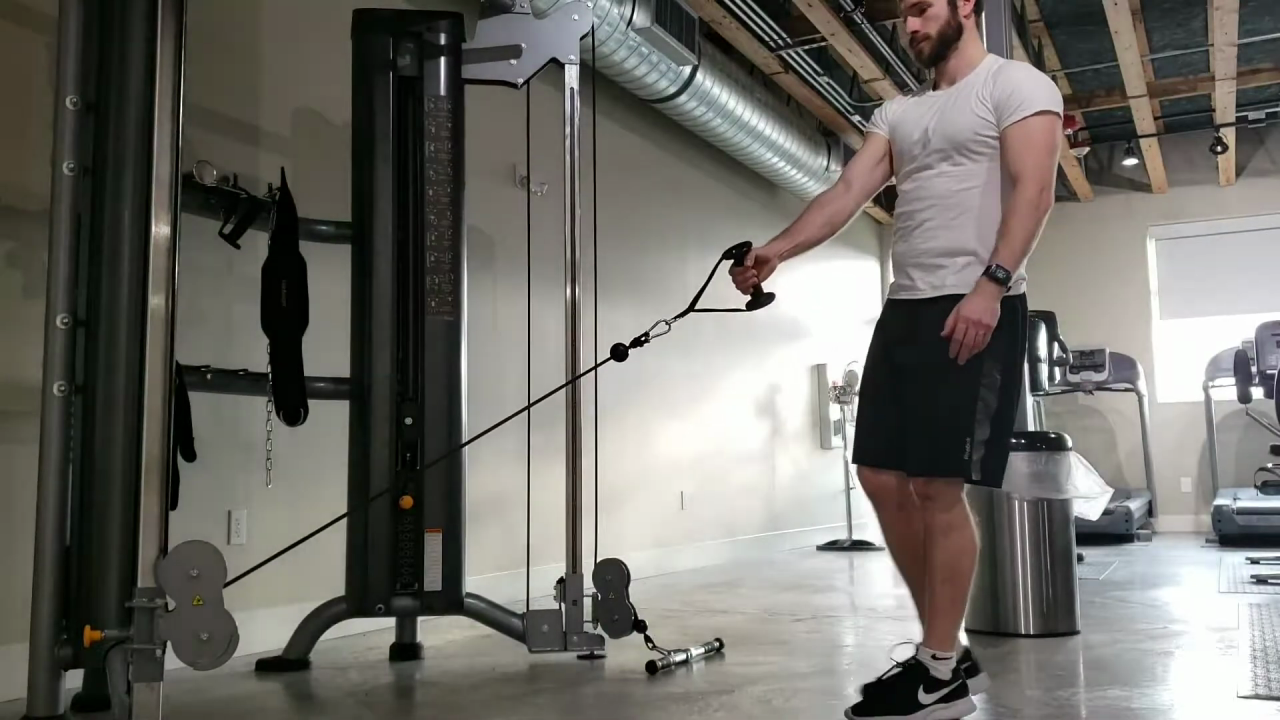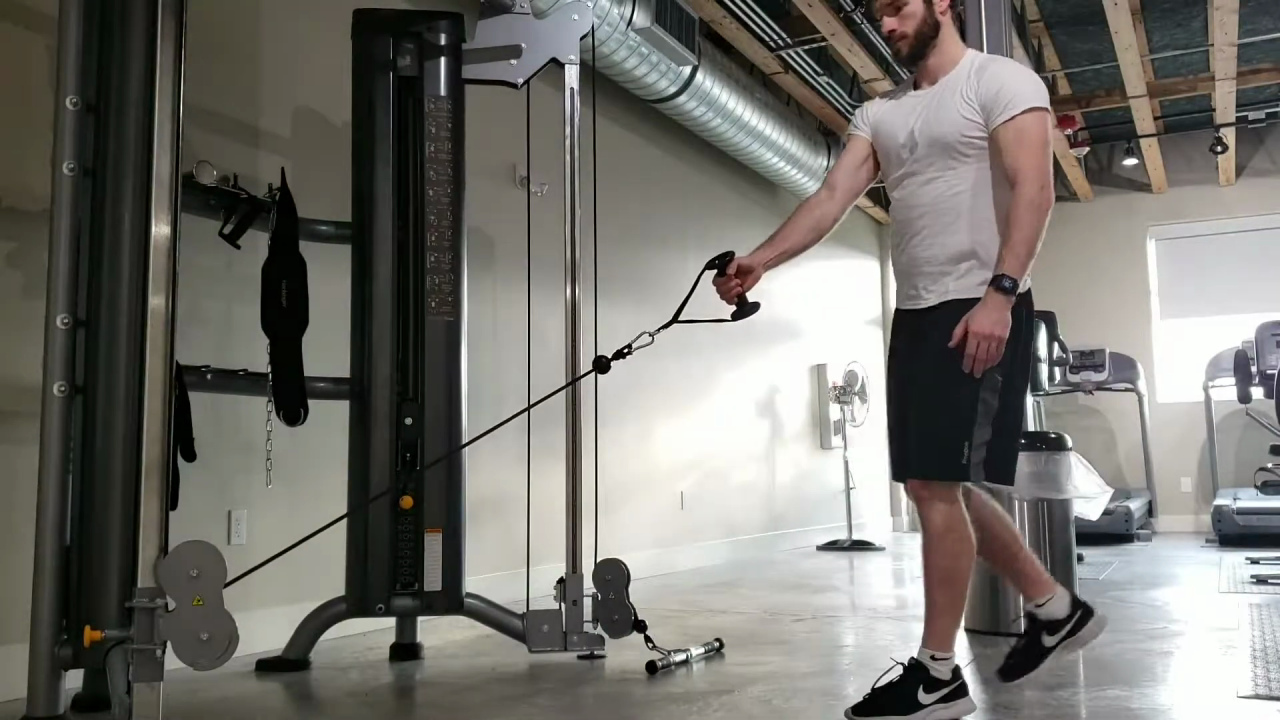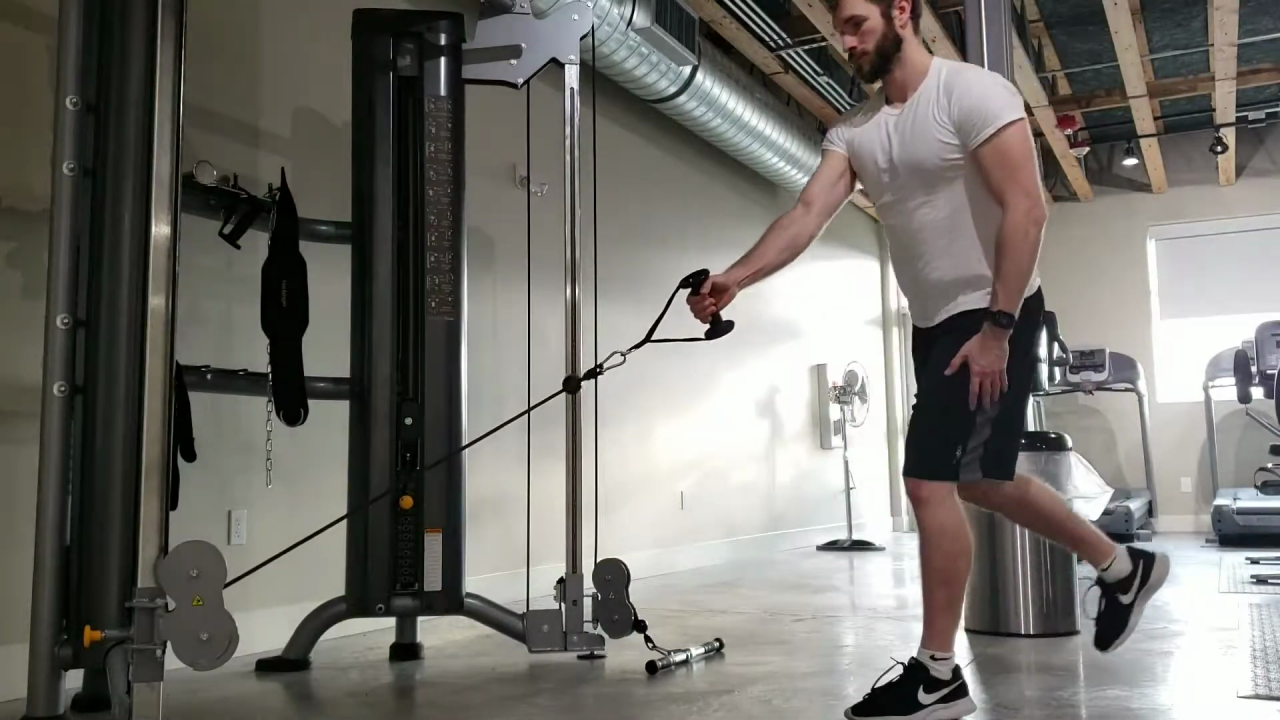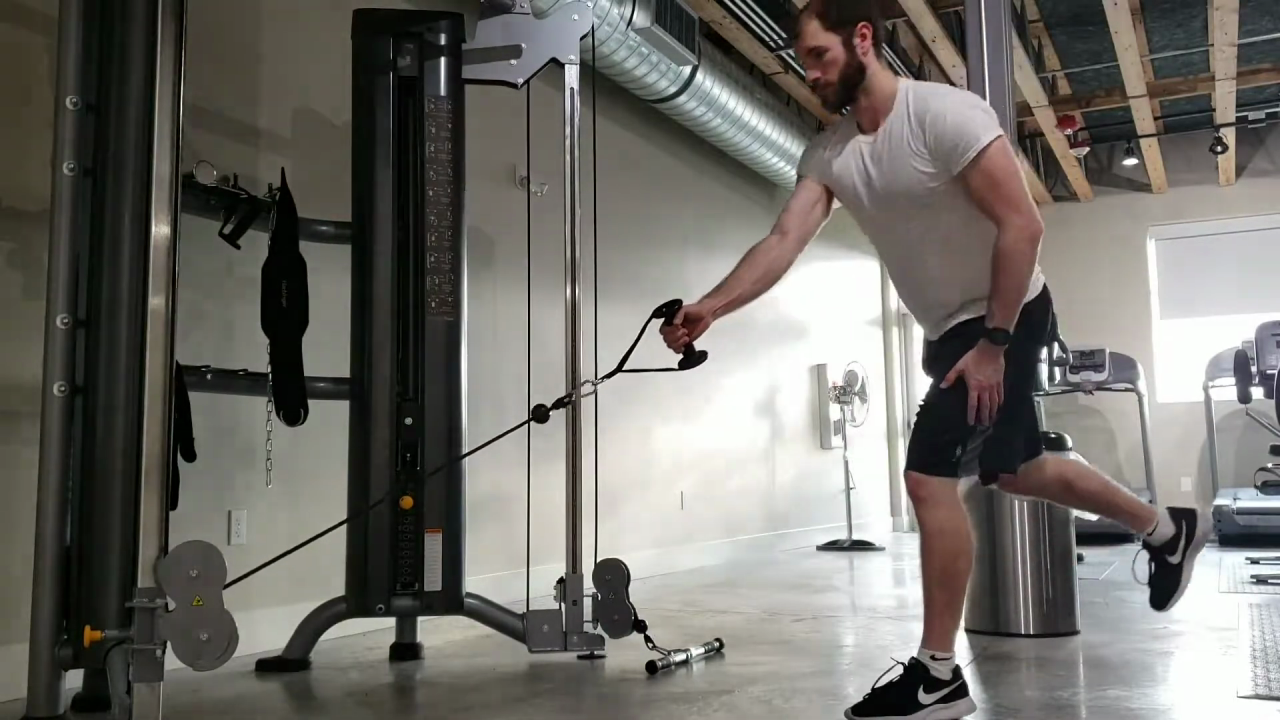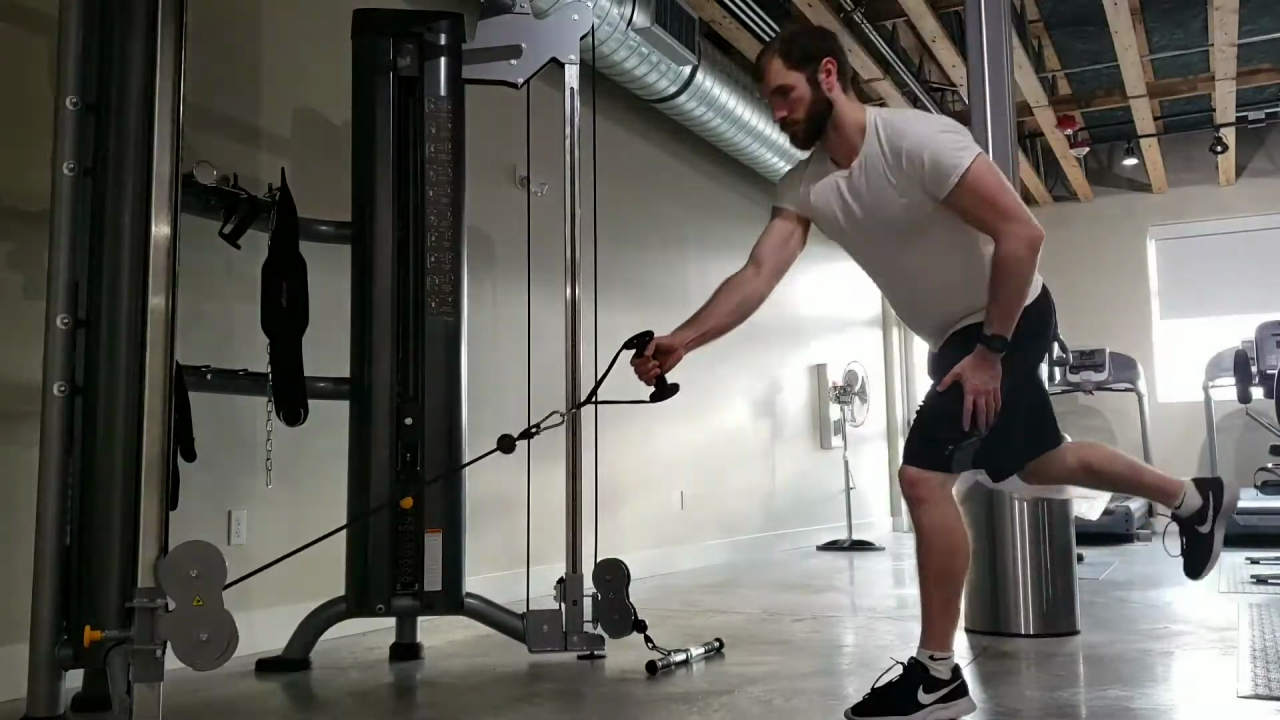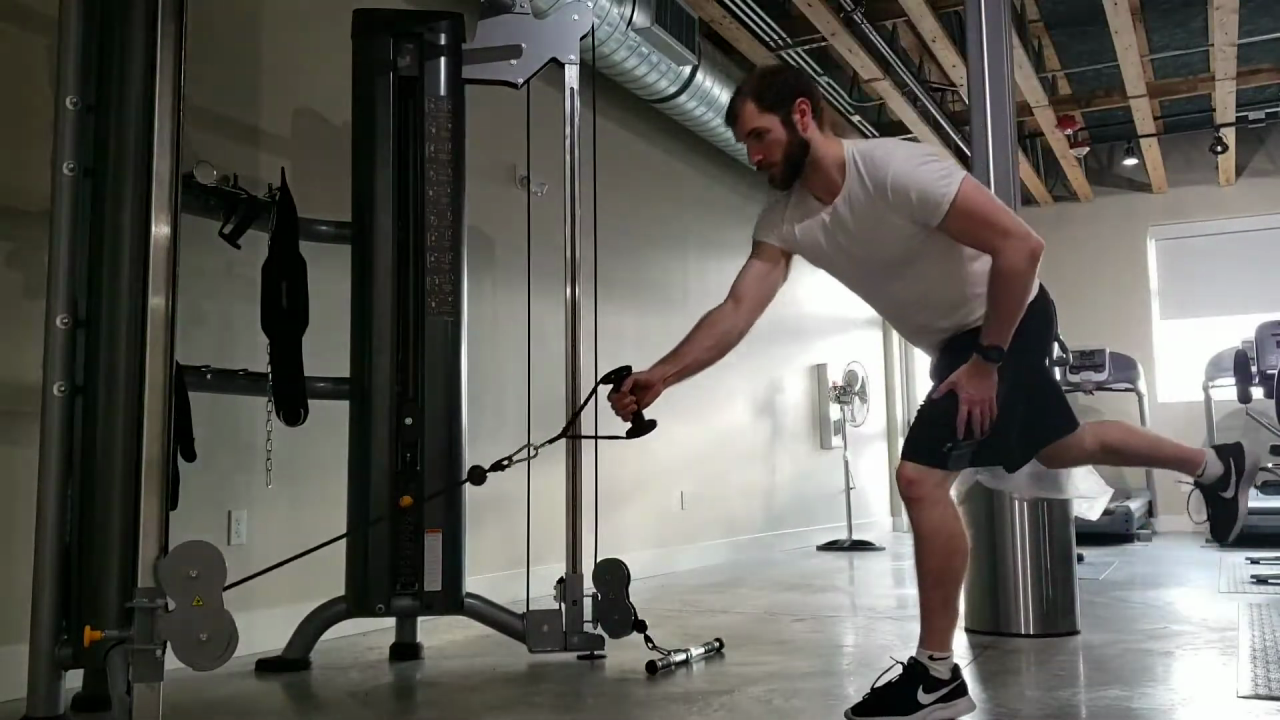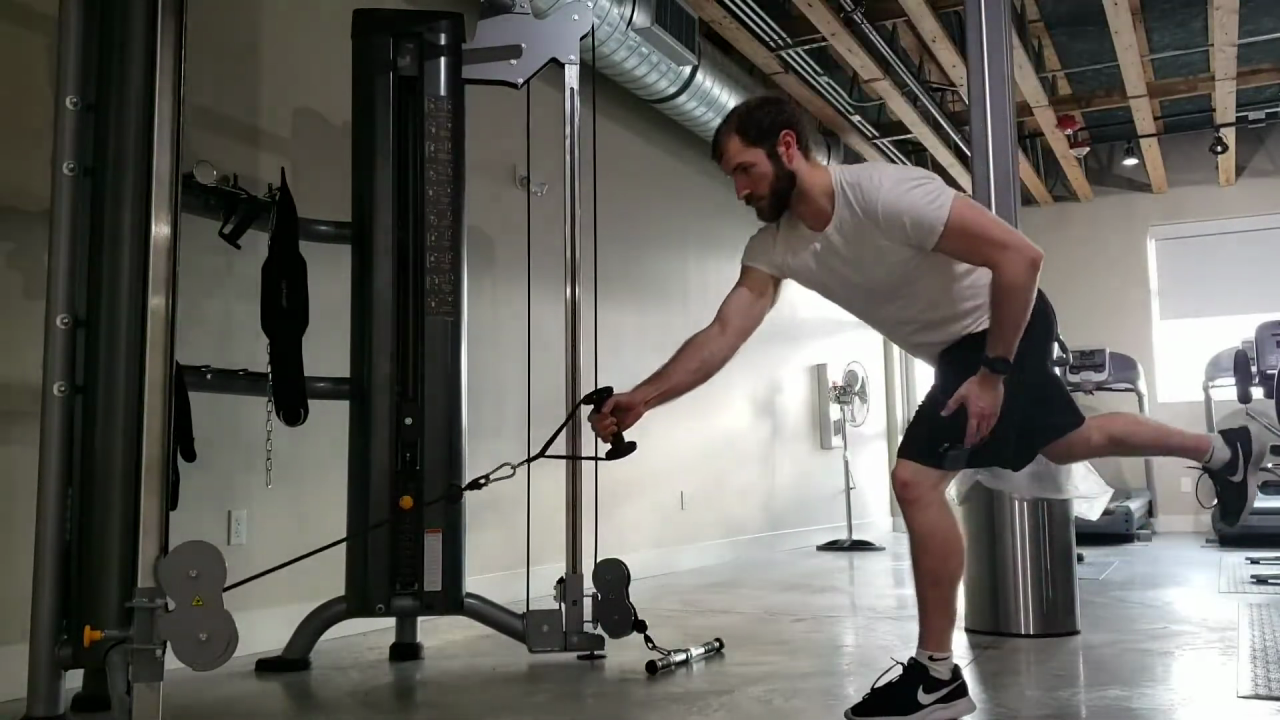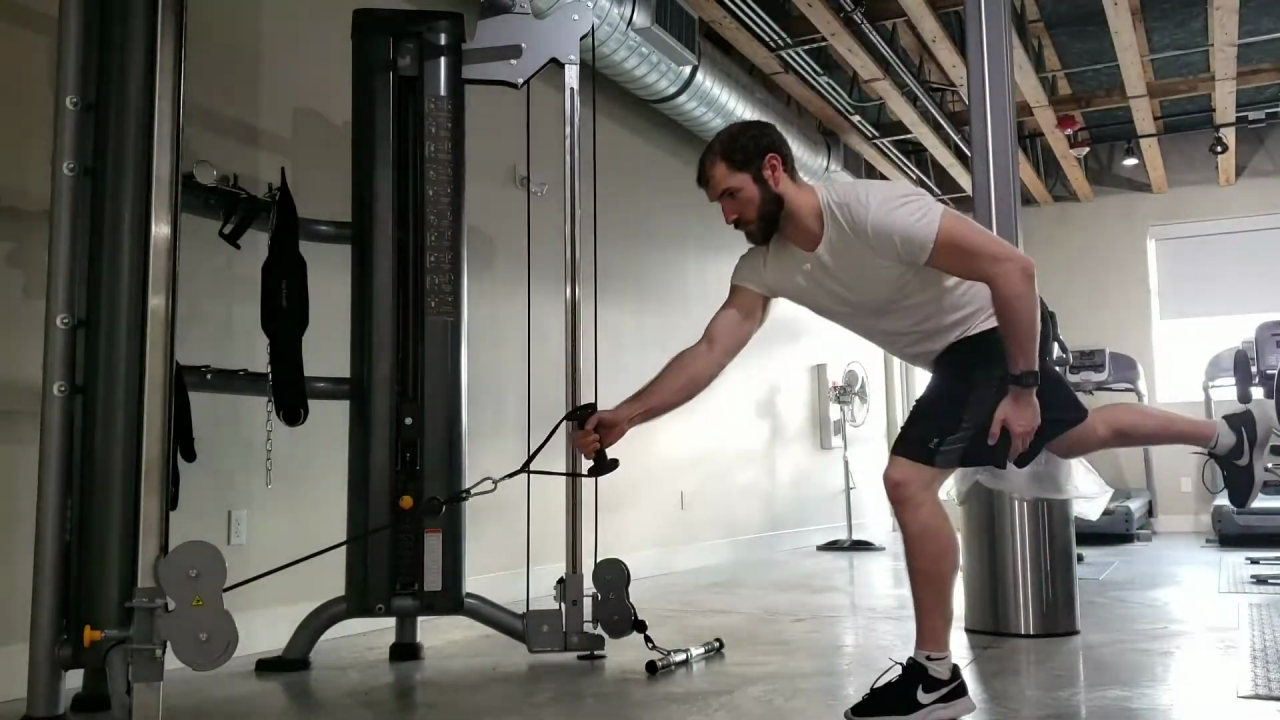
dt=0.3s
person 1, frame 1
left shoulder: (1016, 84)
right shoulder: (898, 111)
left elbow: (1033, 188)
right elbow: (848, 191)
left wrist: (991, 284)
right wrist: (775, 250)
left hip: (974, 310)
right hip: (903, 310)
left knee: (938, 487)
right knee: (882, 476)
right ankle: (943, 643)
person 1, frame 2
left shoulder: (1000, 80)
right shoulder: (880, 110)
left elbow: (1033, 189)
right elbow: (833, 196)
left wrist: (999, 291)
right wrist: (762, 260)
left hip: (979, 313)
right hip: (914, 315)
left knee: (938, 487)
right knee: (932, 487)
right ankle: (1056, 609)
person 1, frame 3
left shoulder: (971, 92)
right shoulder: (853, 128)
left elbow: (1026, 209)
right elbow: (808, 212)
left wrist: (998, 326)
right wrist: (735, 278)
left hip: (991, 315)
right hip: (933, 325)
left knee: (931, 480)
right knee: (980, 479)
right ankle: (1125, 567)
person 1, frame 4
left shoulder: (944, 113)
right shoulder: (827, 154)
left elbow: (1021, 226)
right elbow: (784, 241)
left wrist: (995, 343)
right wrist: (710, 307)
left hip: (1001, 318)
right hip: (948, 329)
left knee: (930, 478)
right knee: (1014, 469)
right ankle: (1166, 529)
person 1, frame 5
left shoulder: (916, 140)
right shoulder: (803, 188)
left elbow: (1021, 233)
right elbow: (756, 276)
left wrist: (991, 350)
right wrist: (681, 340)
left hip: (1007, 319)
right hip: (956, 334)
left knee: (923, 476)
right knee: (1042, 463)
right ankle: (1195, 499)
person 1, frame 6
left shoulder: (897, 170)
right shoulder: (784, 221)
left elbow: (1021, 246)
right elbow: (737, 309)
left wrist: (987, 359)
right wrist: (661, 376)
left hip: (1006, 322)
right hip: (956, 340)
left knee: (920, 476)
right knee: (1063, 447)
right ankle: (1214, 467)
person 1, frame 7
left shoulder: (887, 194)
right shoulder: (773, 248)
left elbow: (1020, 256)
right elbow: (722, 335)
left wrist: (993, 374)
right wrist: (641, 398)
left hip: (1002, 328)
right hip: (957, 348)
left knee: (915, 478)
right knee: (1073, 441)
right ankle: (1222, 450)
person 1, frame 8
left shoulder: (875, 209)
right shoulder: (763, 267)
left elbow: (1013, 267)
right elbow: (709, 354)
left wrist: (1021, 388)
right wrist: (625, 416)
left hip: (996, 332)
right hip: (956, 351)
left knee: (908, 477)
right knee: (1079, 435)
